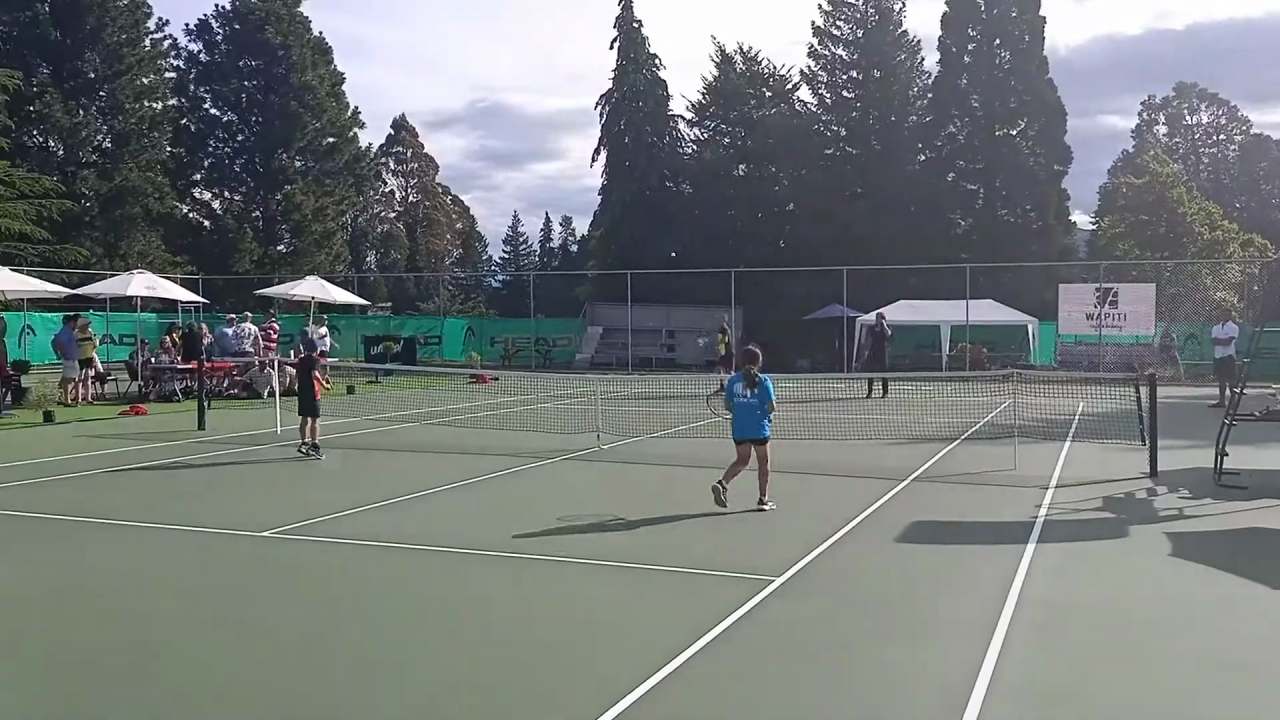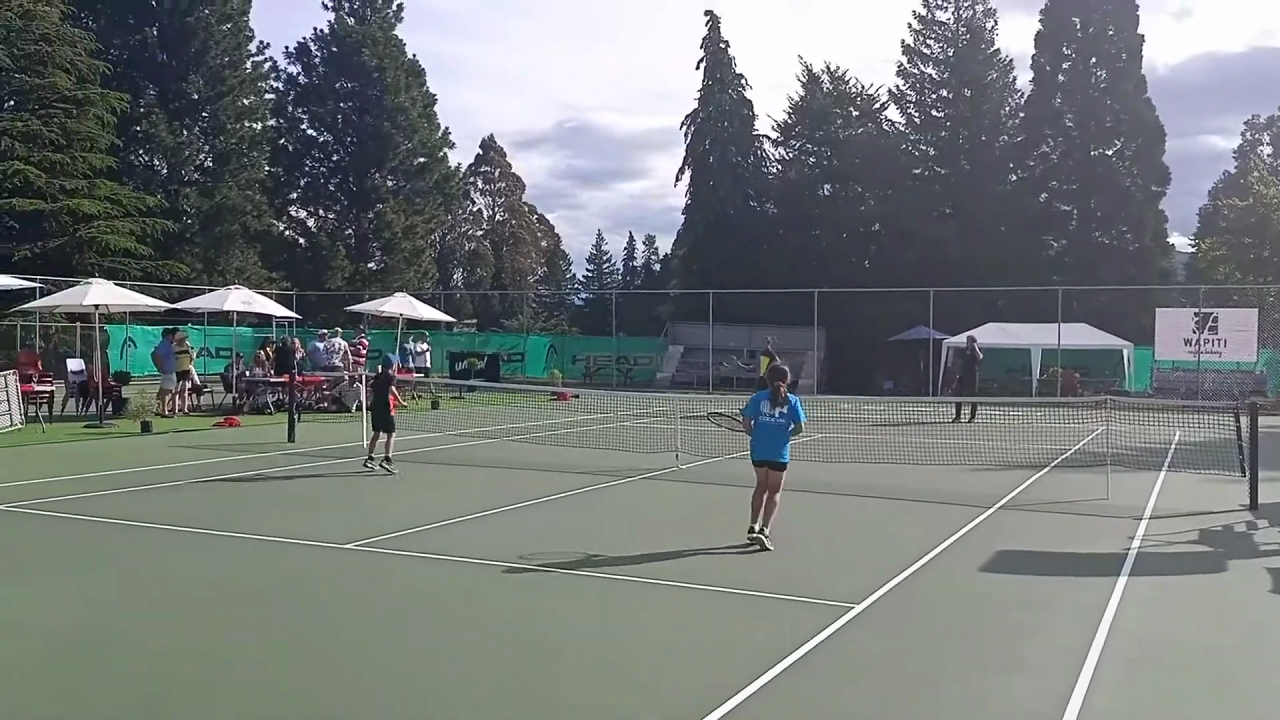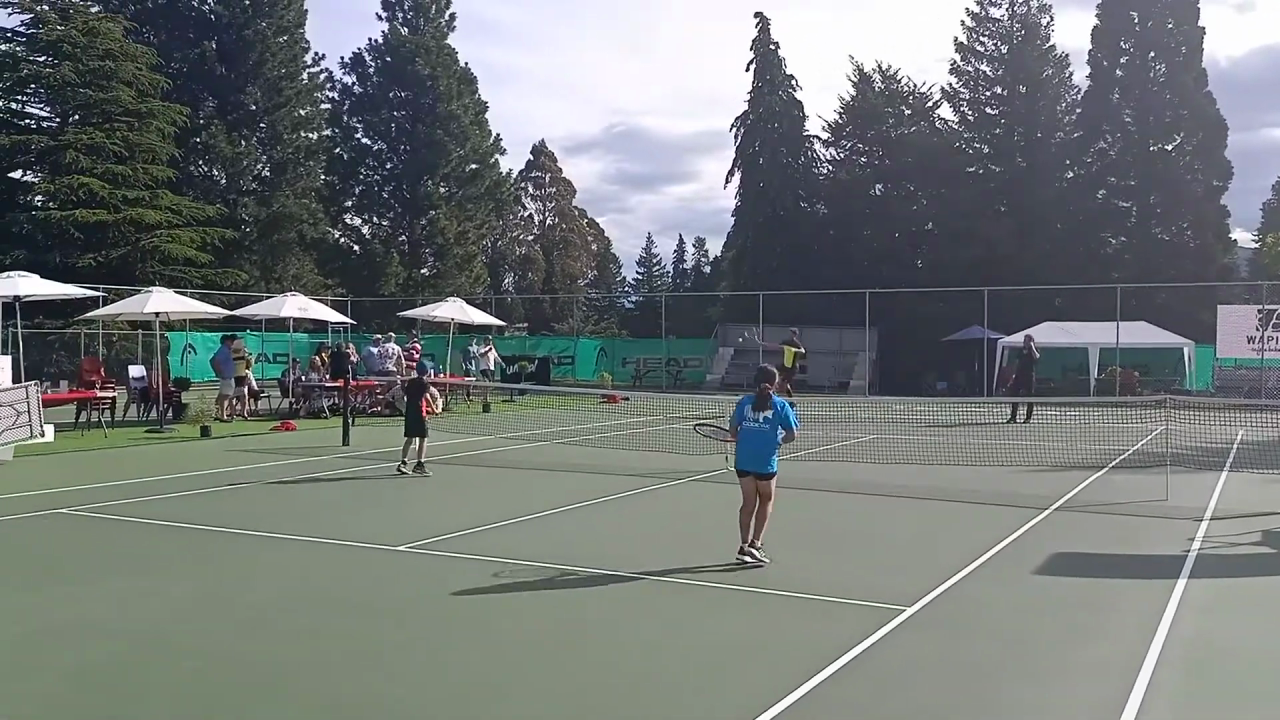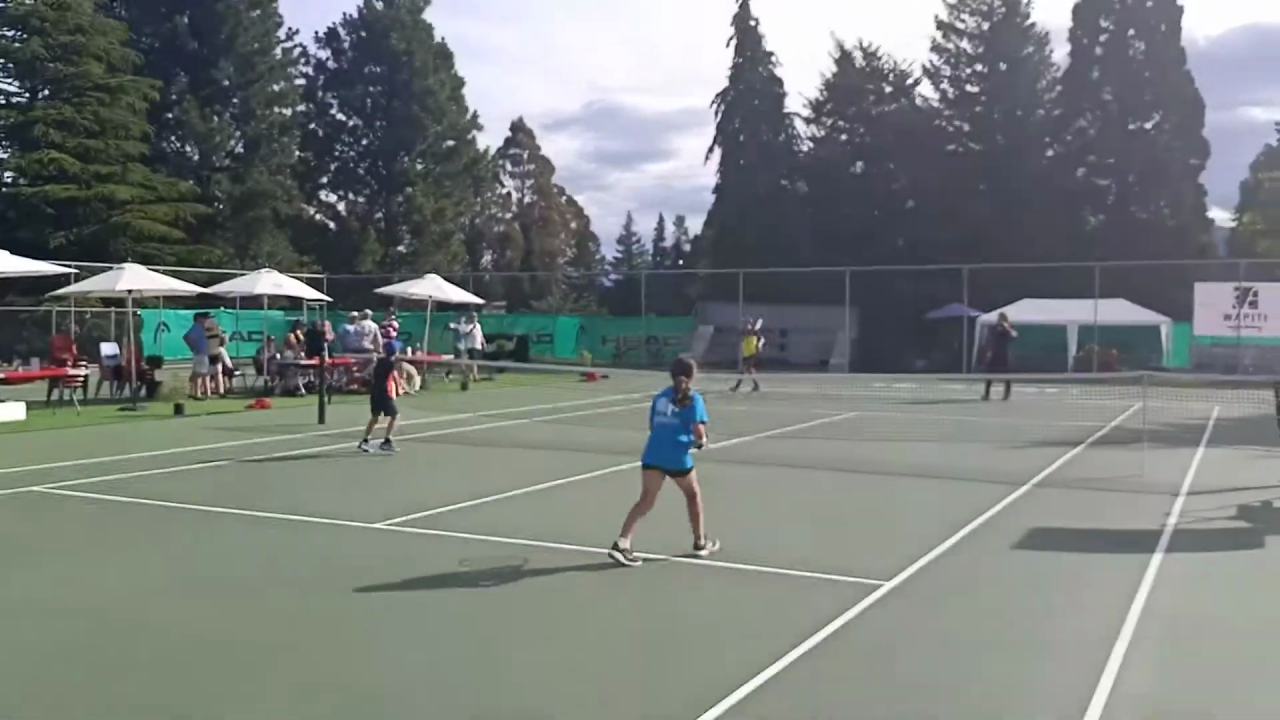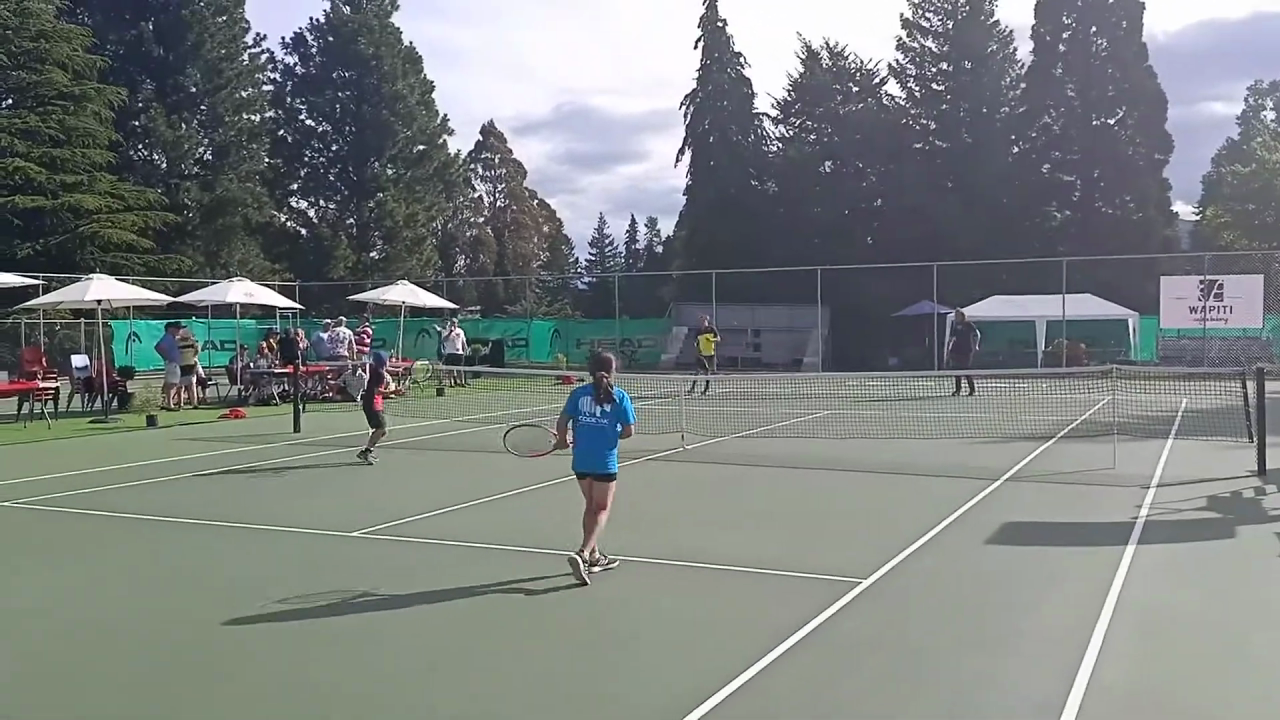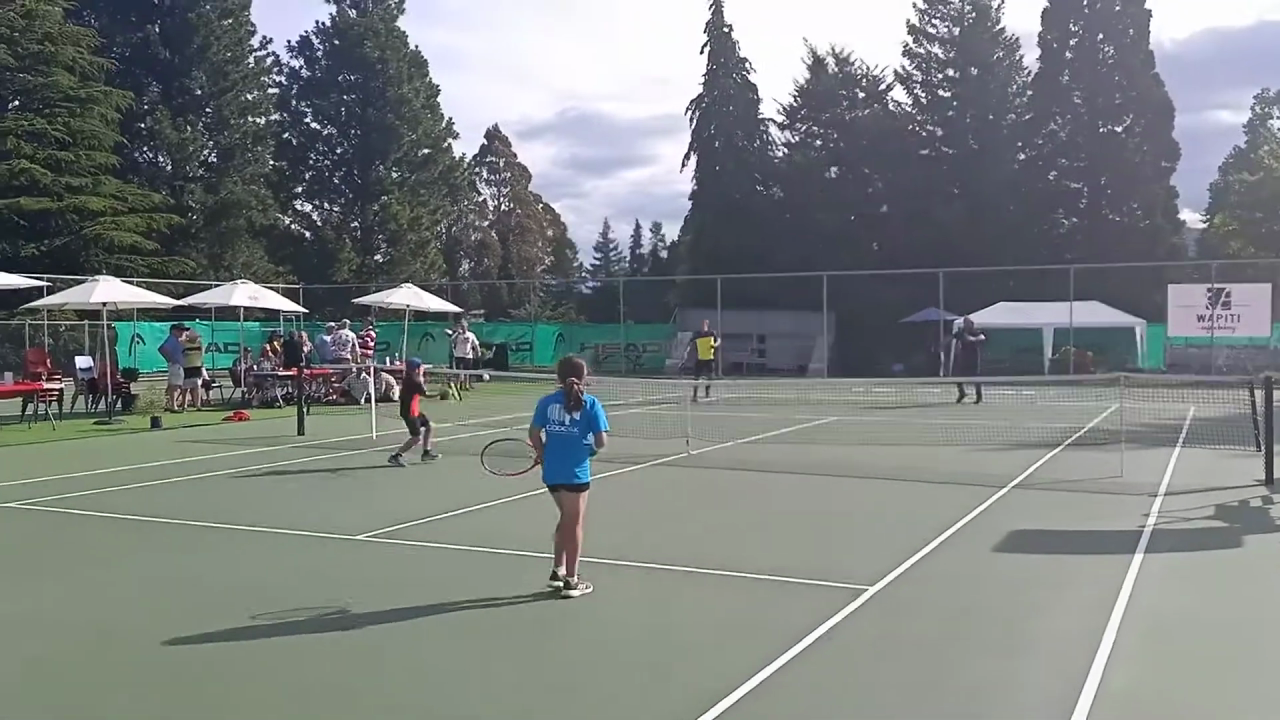
dt=0.4s
person 1, frame 1
left shoulder: (733, 380)
right shoulder: (763, 381)
left elbow: (727, 405)
right elbow: (771, 407)
right wrist: (765, 415)
left hip: (739, 428)
right hip: (758, 429)
left knee: (742, 460)
right knee: (763, 462)
left ankle: (721, 484)
right ankle: (763, 500)
person 1, frame 2
left shoulder: (757, 397)
right shoulder: (792, 401)
left elbow: (746, 423)
right elbow: (800, 428)
left hip: (758, 452)
right hip: (779, 452)
left knee: (761, 487)
right knee: (774, 492)
left ankle: (754, 527)
right ankle: (763, 531)
person 1, frame 3
left shoulder: (744, 402)
right shoulder: (780, 405)
left elbow: (733, 429)
right elbow: (792, 435)
left hip: (743, 459)
right hip: (765, 460)
left knee: (748, 502)
right knee: (765, 501)
left ankle: (745, 547)
right ankle: (756, 545)
person 1, frame 4
left shoulder: (661, 396)
right shoulder: (693, 399)
right elbow: (699, 431)
right wrist: (701, 441)
left hip: (652, 455)
right hip: (677, 458)
left knee: (646, 500)
right knee: (693, 496)
left ankle: (620, 543)
right ankle: (700, 544)
person 1, frame 5
left shoulder: (578, 393)
right shoulder: (620, 396)
left elbow: (563, 422)
right elbow: (628, 431)
left wrist: (562, 440)
left hip: (581, 460)
right hip: (604, 461)
left knee: (592, 507)
right knee: (601, 509)
left ankle: (594, 557)
right ankle: (582, 554)
person 1, frame 6
left shoulder: (546, 402)
right shoulder: (591, 404)
left elbow: (534, 435)
right elbow: (601, 440)
left wrist: (542, 453)
right wrist: (591, 449)
left hip: (551, 471)
right hip: (575, 471)
left knee: (565, 519)
right knee: (574, 524)
left ankle: (559, 572)
right ankle: (571, 581)
